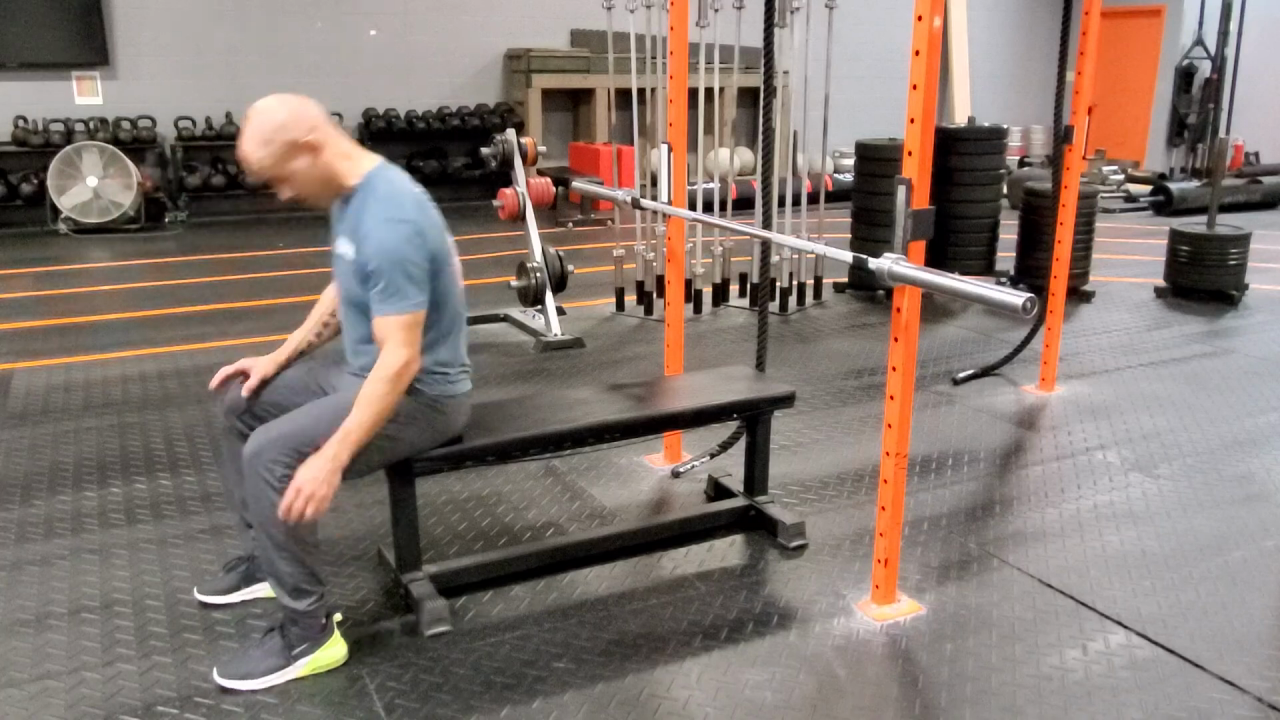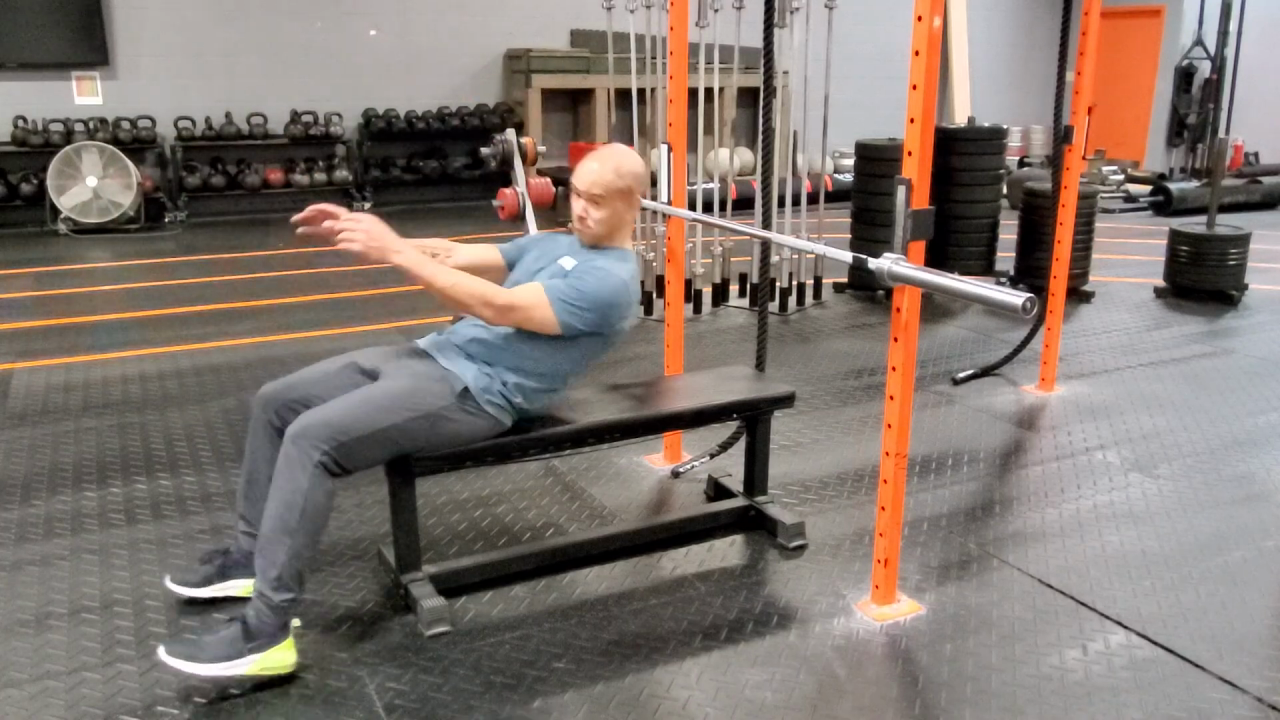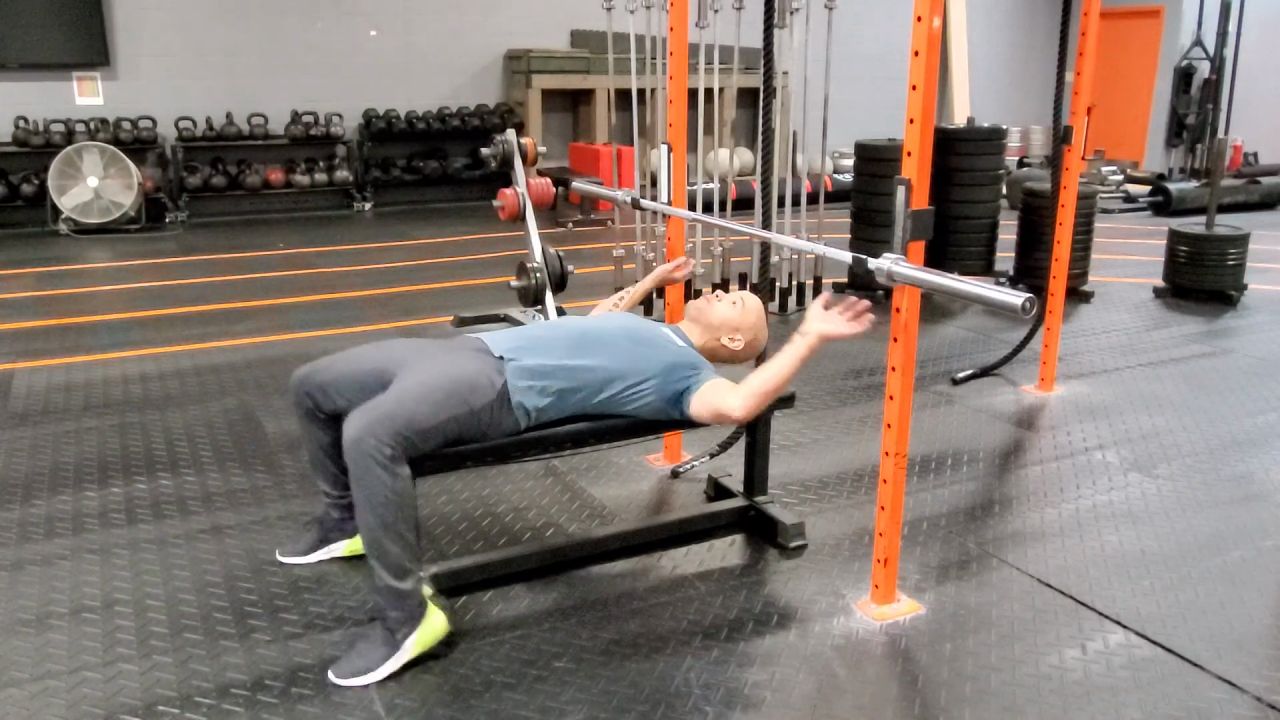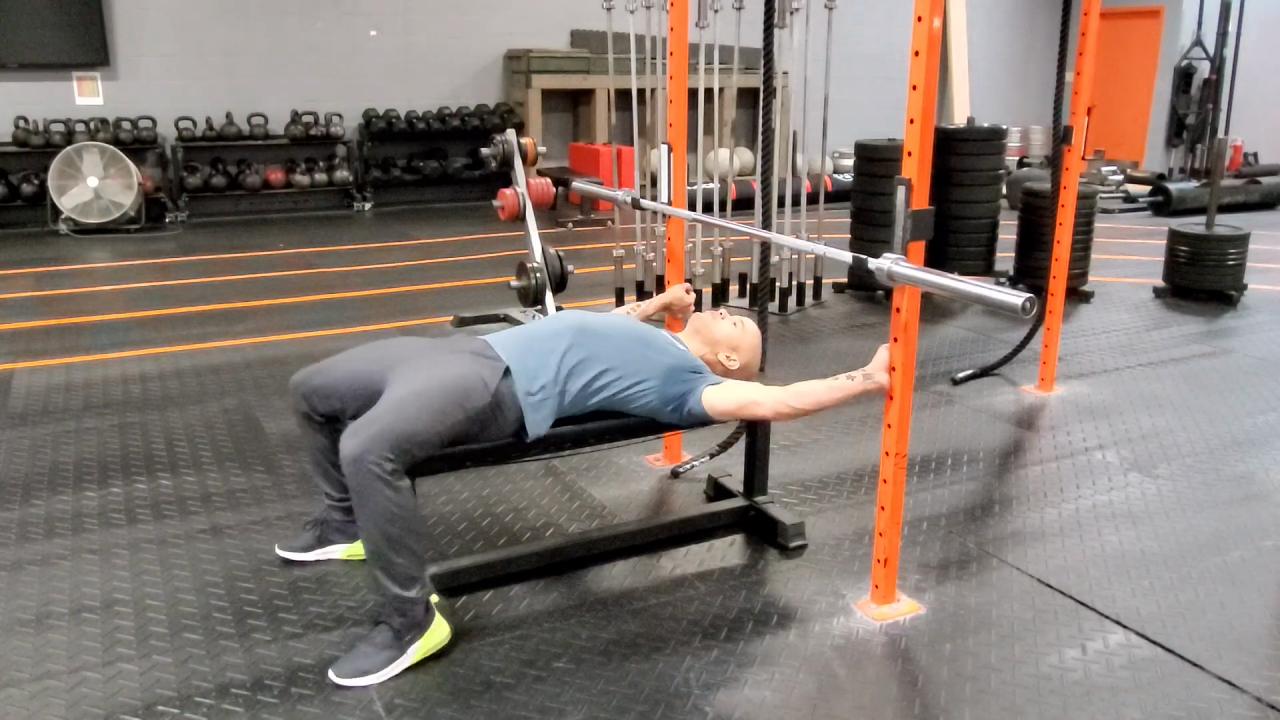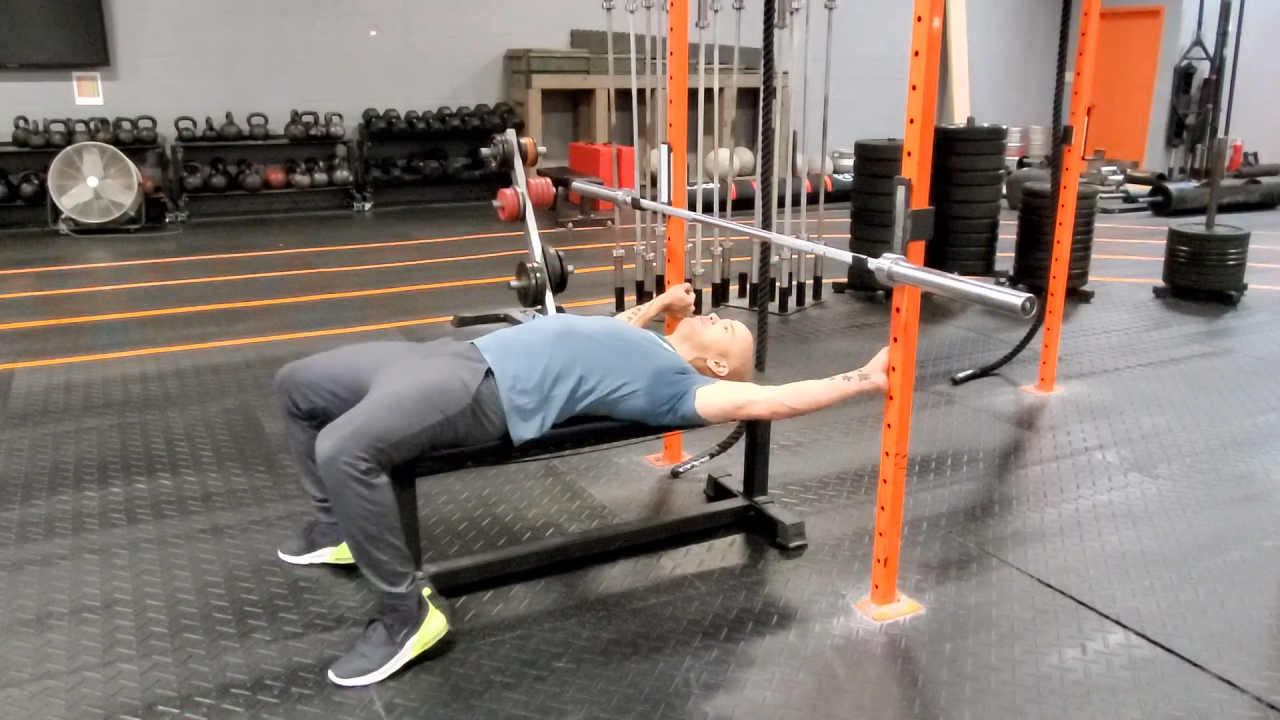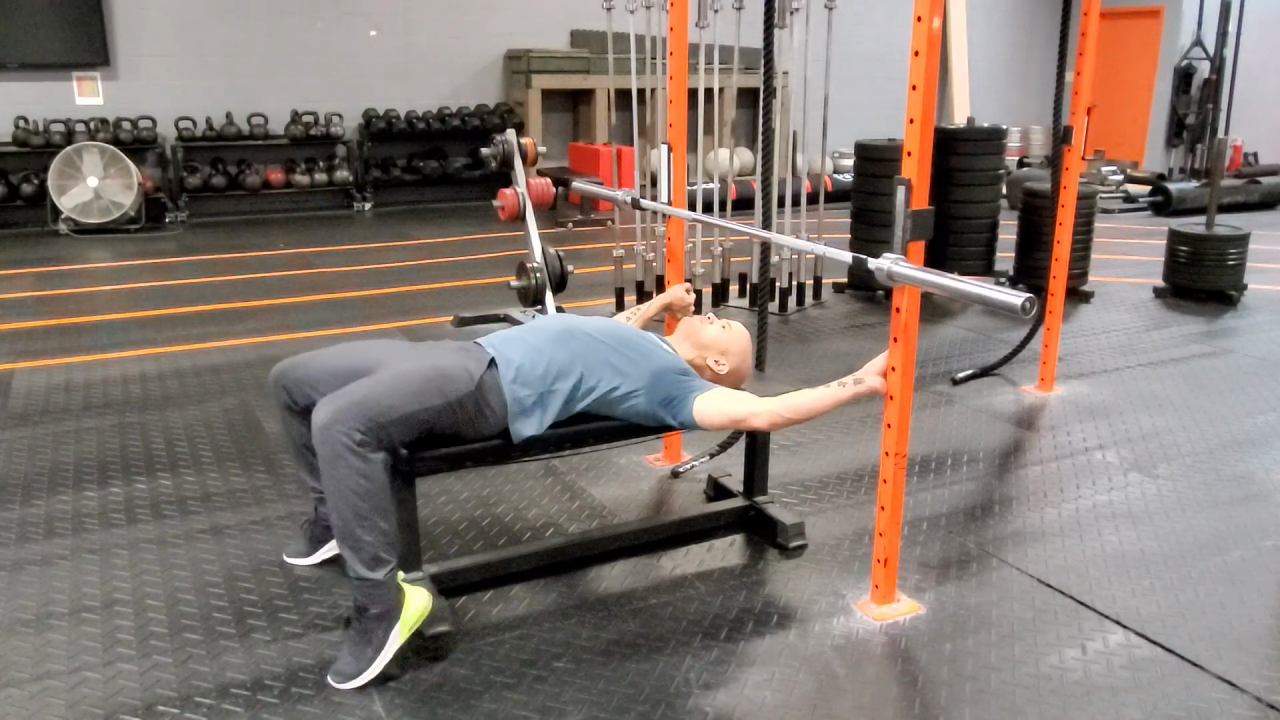
dt=0.7s
person 1, frame 1
left shoulder: (391, 219)
right shoulder: (356, 193)
left elbow: (401, 364)
left wrist: (332, 460)
right wrist: (281, 356)
left hip: (421, 395)
left knee: (269, 454)
right knee: (240, 405)
left ankle: (308, 632)
right ankle: (267, 554)
person 1, frame 2
left shoulder: (609, 282)
right shoulder: (558, 244)
left elbow: (498, 306)
right elbow: (457, 258)
left wrist: (393, 251)
right wrist: (364, 232)
left hip: (471, 396)
right hip: (432, 355)
left knee: (312, 439)
right knee: (275, 403)
left ankle: (268, 629)
right ankle: (253, 552)
person 1, frame 3
left shoulder: (686, 372)
right shoulder: (649, 328)
left elbow: (737, 405)
left wrist: (809, 335)
right wrist: (649, 281)
left hip: (500, 387)
right hip: (471, 346)
left knee: (367, 434)
right knee: (311, 385)
left ankle: (407, 614)
right ankle: (345, 520)
person 1, frame 4
left shoulder: (687, 379)
right shoulder: (657, 341)
left elbow: (770, 401)
left wrist: (870, 377)
right wrist: (661, 301)
left hip: (499, 385)
left knee: (368, 449)
right knee: (311, 389)
left ankle: (412, 621)
right ankle: (347, 521)
person 1, frame 5
left shoulder: (677, 386)
right shoulder: (651, 347)
left elbow: (764, 401)
left wrist: (867, 378)
right wrist: (664, 300)
left hip: (483, 392)
left knee: (343, 450)
right knee: (296, 385)
left ankle: (405, 614)
right ankle: (337, 527)
person 1, frame 6
left shoulder: (676, 385)
right shoulder: (649, 347)
left elbow: (761, 413)
left wrist: (862, 381)
right wrist: (663, 300)
left hip: (489, 387)
right hip: (460, 352)
left knee: (339, 421)
right knee: (292, 382)
left ankle: (385, 603)
right ankle: (335, 518)
